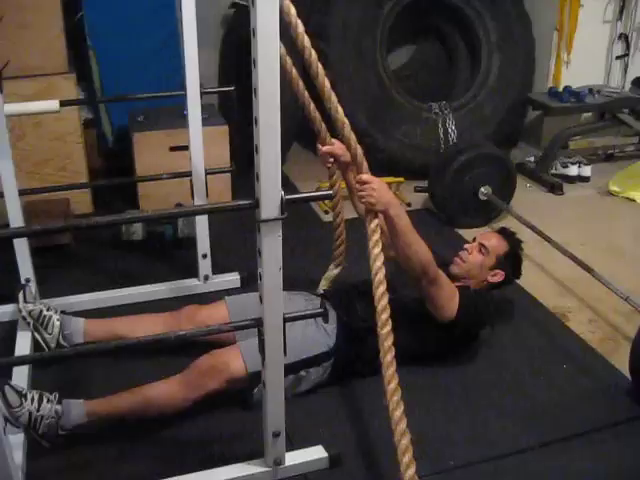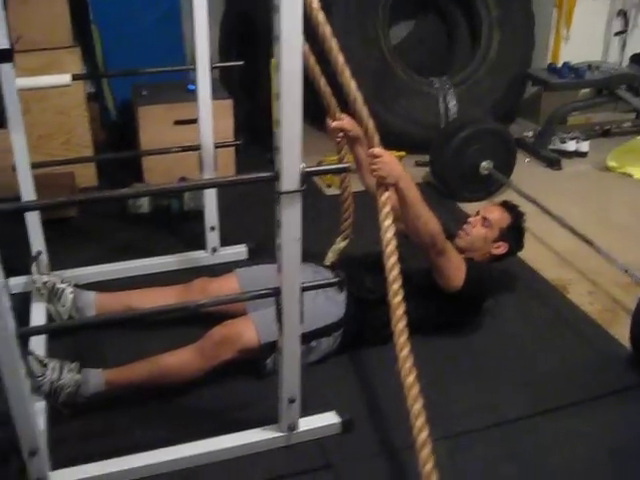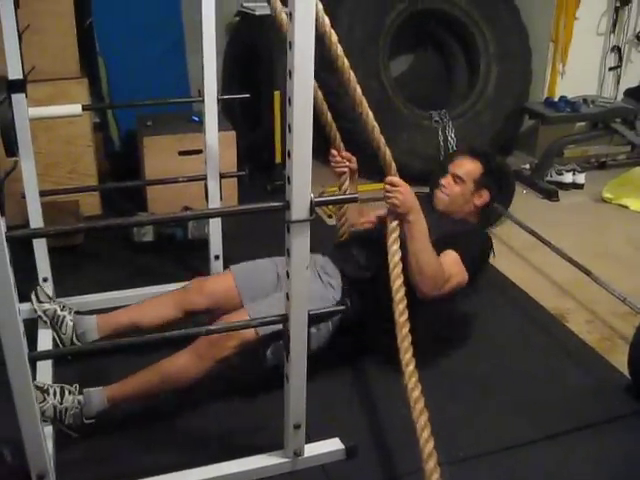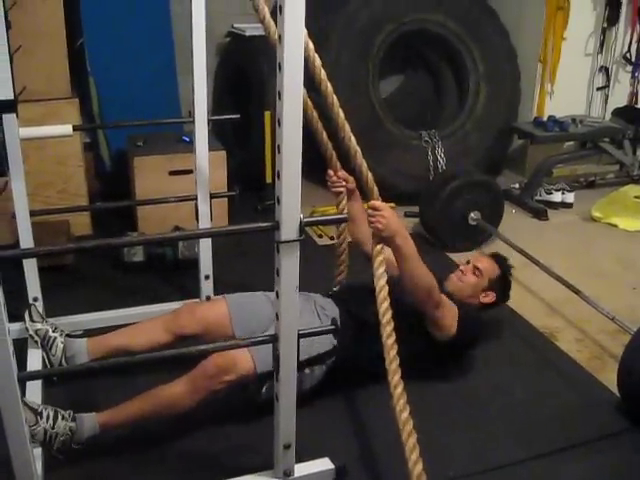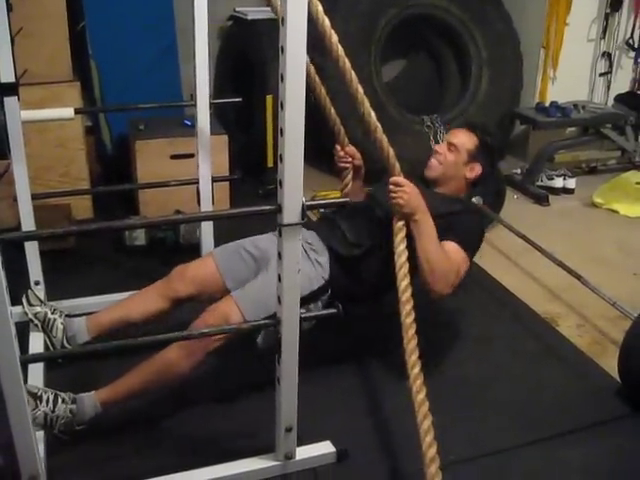
dt=1s
person 1, frame 1
left shoulder: (466, 311)
right shoulder: (443, 277)
left elbow: (423, 273)
right elbow: (385, 237)
left wrist: (392, 207)
right wrist: (348, 169)
left hip: (335, 342)
right hip: (321, 305)
left knee: (210, 371)
right knee: (192, 316)
left ankle: (62, 415)
right ankle: (65, 330)
person 1, frame 2
left shoulder: (469, 282)
right shoulder: (444, 251)
left elbow: (434, 245)
right elbow: (387, 203)
left wrist: (403, 180)
right wrist: (358, 142)
left hip: (343, 314)
right hip: (327, 277)
left knee: (223, 341)
right knee: (201, 289)
left ankle: (83, 382)
right ankle: (81, 304)
person 1, frame 3
left shoulder: (471, 240)
right shoulder: (427, 200)
left elbow: (428, 284)
left wrist: (414, 217)
right wrist: (351, 180)
left hip: (340, 293)
right hip: (319, 264)
left knee: (220, 339)
right knee: (197, 291)
left ankle: (88, 405)
right ankle: (83, 329)
person 1, frame 4
left shoulder: (455, 321)
right shoulder: (433, 281)
left elbow: (428, 300)
right elbow: (371, 248)
left wrist: (401, 237)
right wrist: (354, 197)
left hip: (334, 340)
right hip: (315, 305)
left knee: (215, 371)
right knee: (190, 317)
left ankle: (77, 428)
right ankle: (72, 351)
person 1, frame 5
left shoulder: (463, 219)
right shoulder: (418, 181)
left elbow: (439, 280)
left wrist: (419, 212)
right wrist: (355, 173)
left hip: (324, 270)
right hip: (304, 239)
left knee: (207, 329)
right knee: (182, 280)
left ankle: (79, 408)
right ankle: (71, 331)
